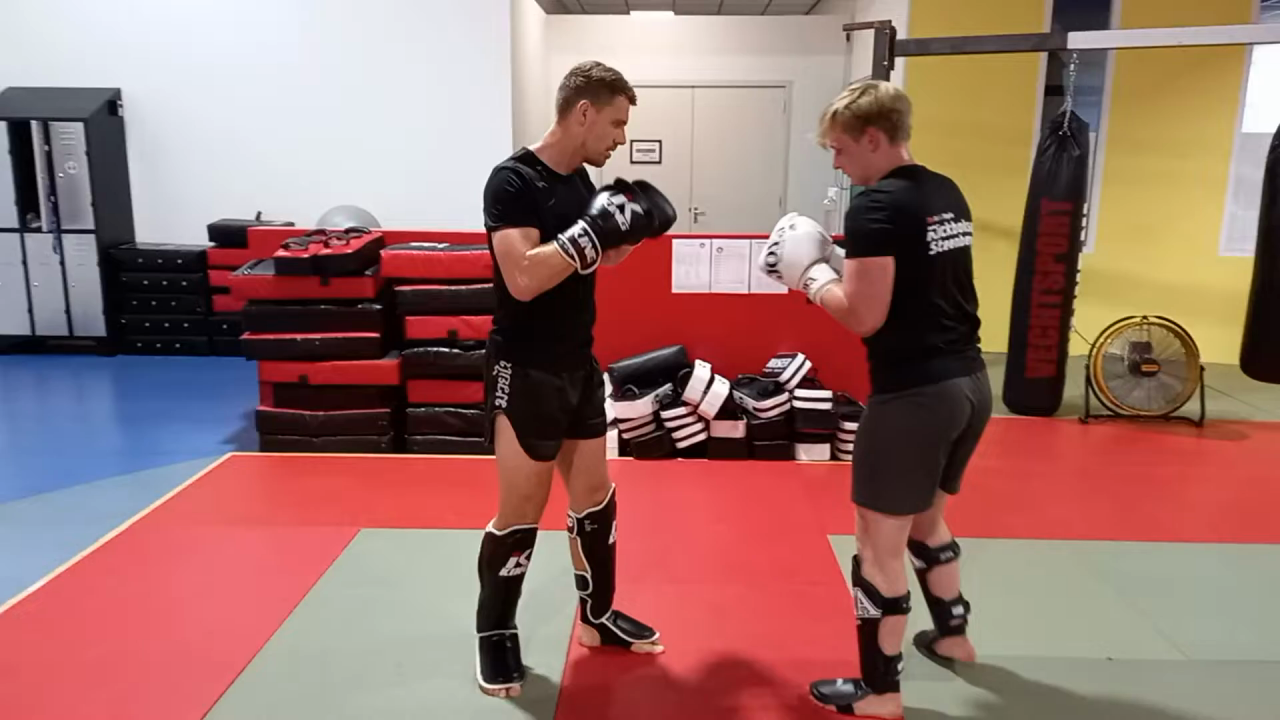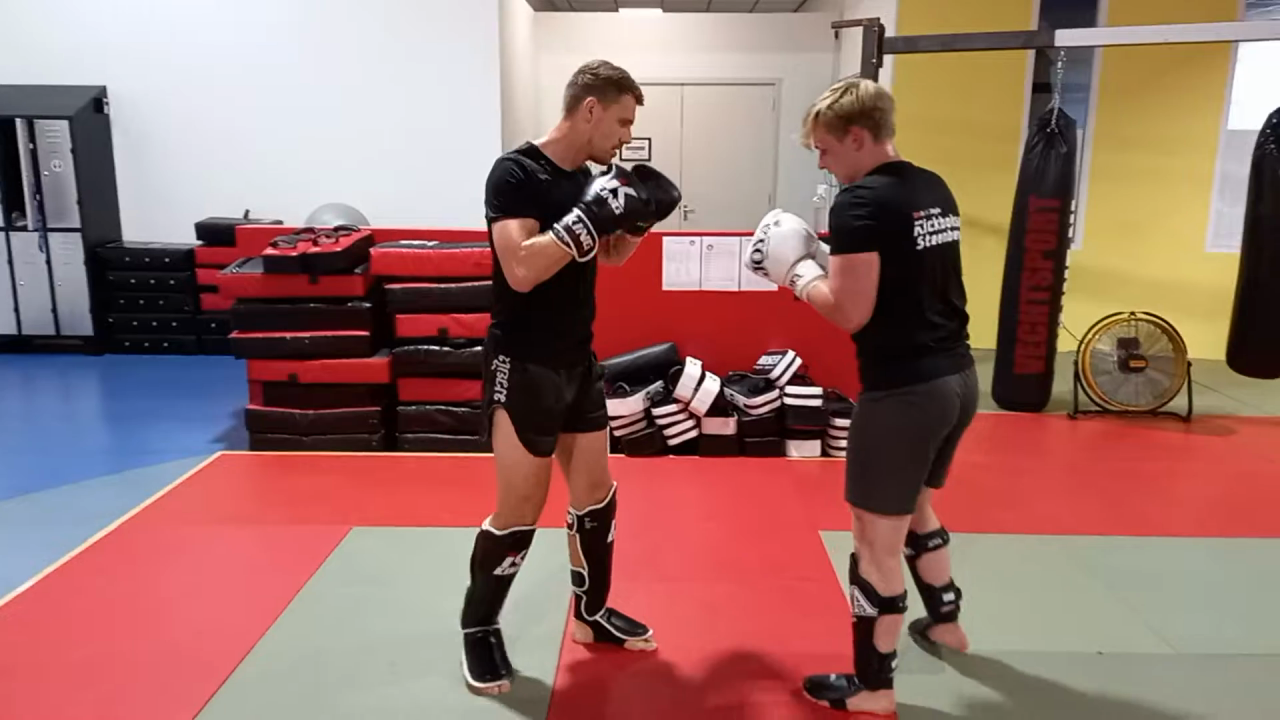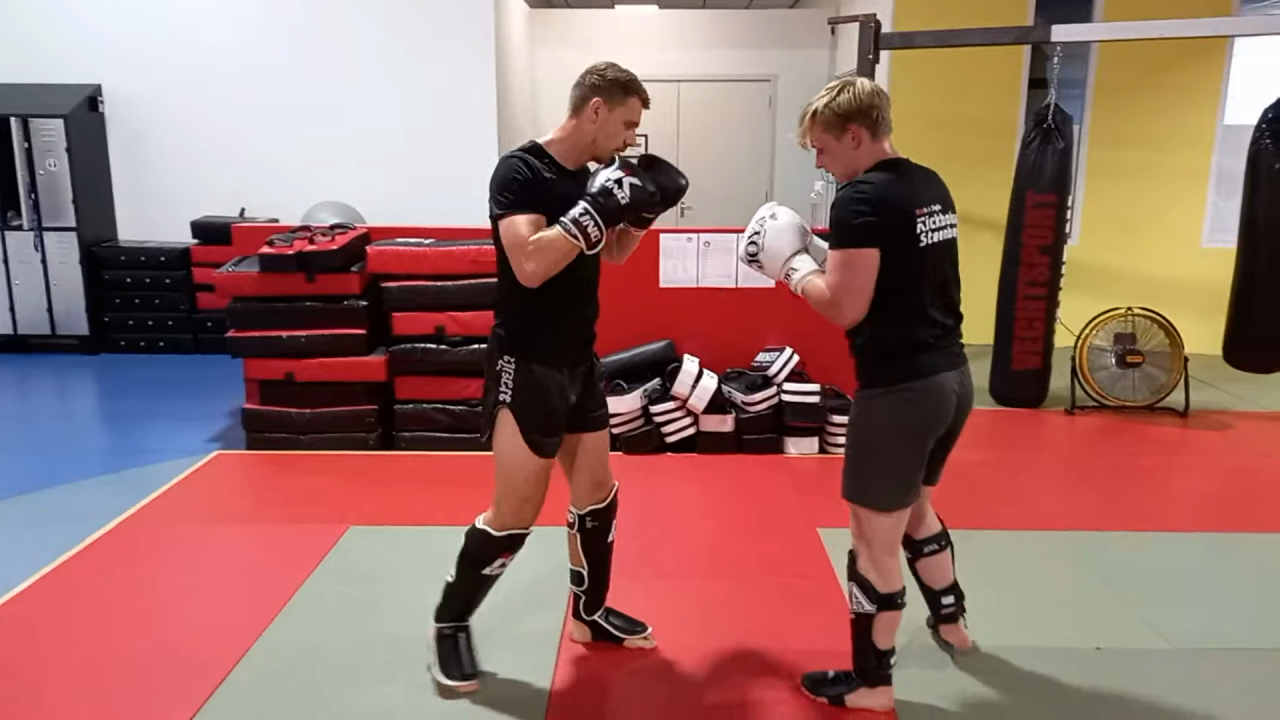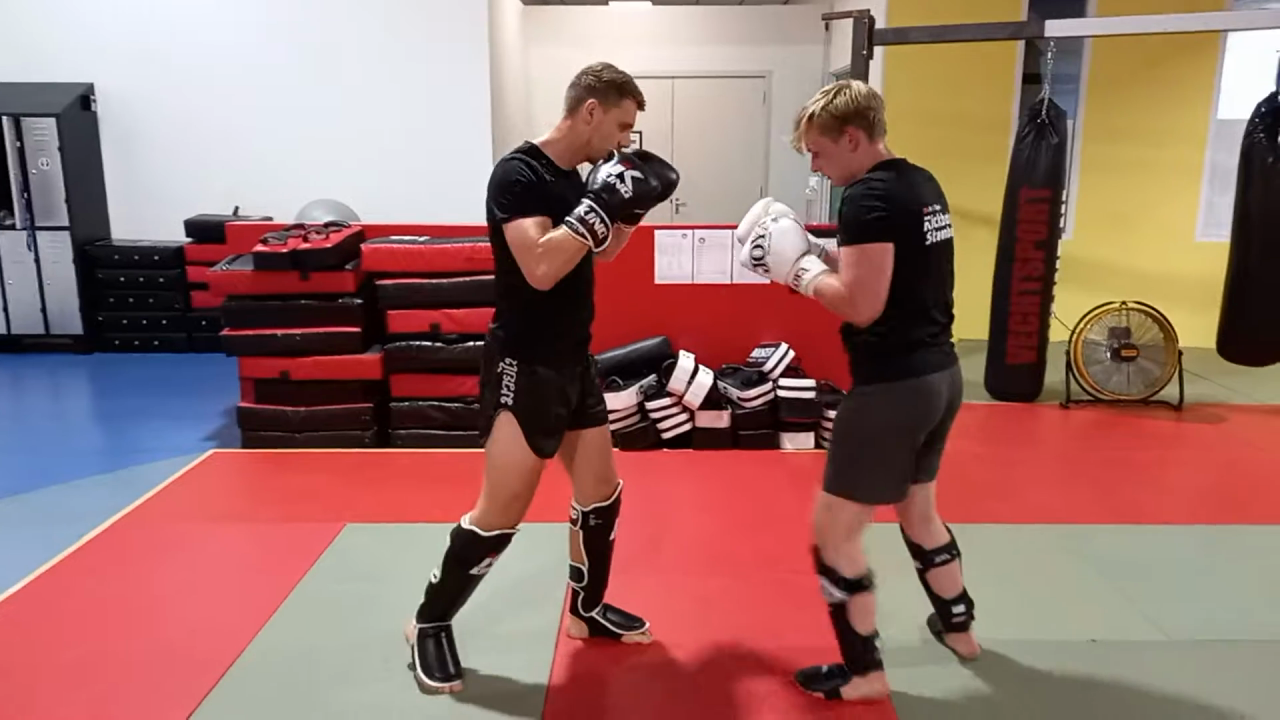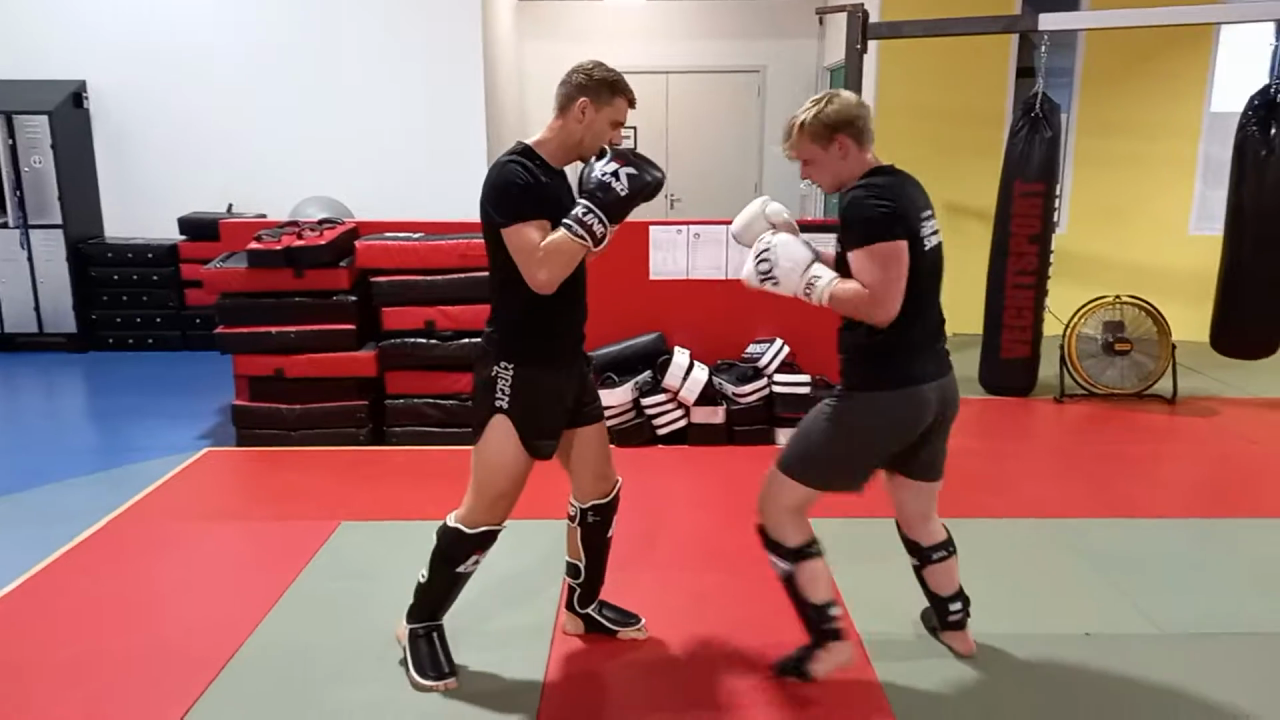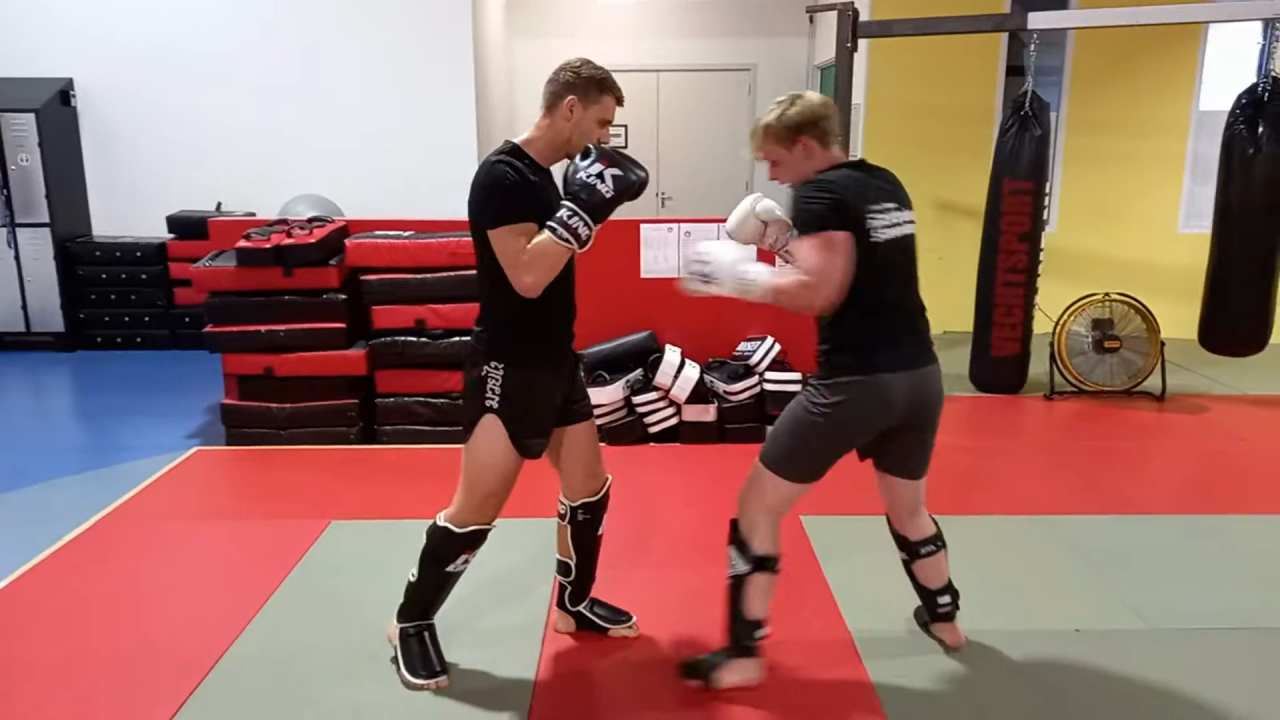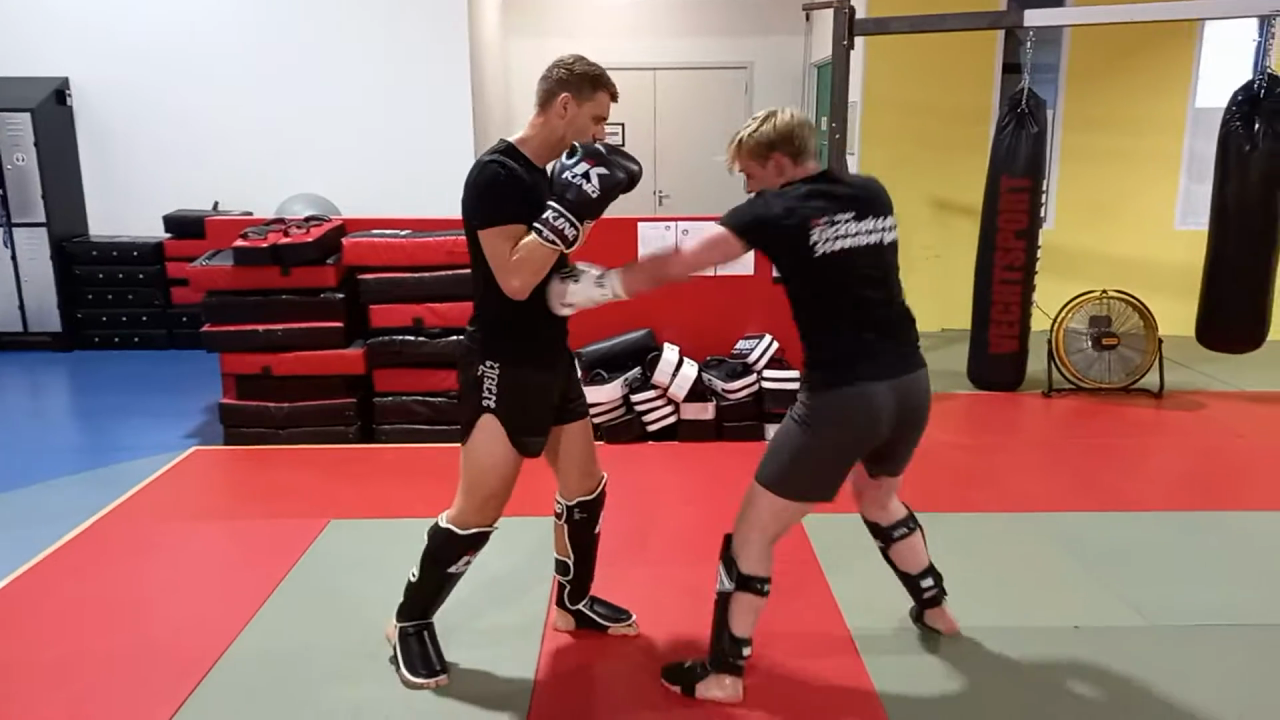
dt=0.1s
person 1, frame 1
left shoulder: (582, 181)
right shoulder: (512, 180)
left elbow: (600, 259)
right elbow: (523, 279)
left wrist: (634, 227)
right wrist: (596, 224)
left hip: (577, 364)
right hip: (524, 370)
left knee: (595, 497)
right knee: (520, 513)
left ankle: (597, 616)
right ankle: (494, 632)
person 1, frame 2
left shoulder: (584, 176)
right shoulder: (515, 173)
left elbow: (608, 256)
right elbow: (520, 269)
left wrist: (634, 218)
right wrist: (591, 215)
left hip: (577, 359)
right hip: (523, 365)
left knee: (595, 494)
right knee: (518, 512)
left ankle: (591, 614)
right ankle: (478, 629)
person 1, frame 3
left shoulder: (583, 176)
right shoulder: (521, 171)
left elbow: (610, 254)
right elbow: (532, 265)
left wrist: (641, 209)
right wrist: (600, 205)
left hip: (577, 361)
right hip: (526, 365)
left knee: (596, 493)
right knee: (514, 513)
left ankle: (590, 612)
right ankle: (449, 623)
person 1, frame 4
left shoulder: (573, 177)
right shoulder: (518, 173)
left elbow: (598, 254)
right elbow: (540, 269)
left wrist: (631, 206)
right wrist: (599, 203)
left hip: (574, 360)
right hip: (524, 367)
left knee: (601, 490)
right knee: (500, 515)
left ankle: (586, 608)
right ankle: (431, 624)
person 1, frame 5
left shoulder: (558, 174)
right shoulder: (514, 175)
left elbow: (579, 254)
right elbow: (543, 272)
left wrist: (619, 203)
right wrist: (598, 203)
left hip: (566, 361)
right hip: (519, 368)
left knee: (599, 488)
right knee: (485, 512)
left ankle: (582, 605)
right ankle: (420, 623)
person 1, frame 6
left shoulder: (543, 172)
right shoulder: (502, 174)
right elbow: (529, 276)
left wrist: (602, 201)
right wrist: (581, 204)
left hip: (555, 360)
right hip: (508, 367)
left knee: (589, 486)
right knee: (475, 511)
left ankle: (573, 603)
right ankle: (411, 622)
person 1, frame 7
left shoulder: (545, 170)
right shoulder: (495, 174)
right elbow: (515, 279)
left wrist: (593, 199)
right wrist: (569, 202)
left hip: (551, 357)
right hip: (501, 367)
left knee: (585, 483)
right knee: (477, 511)
left ankle: (574, 601)
right ankle: (410, 622)
person 2, frame 1
left shoulder: (875, 206)
right shoulder: (947, 194)
left elbow: (864, 317)
left wrist: (809, 272)
right wrist: (833, 260)
left hip: (913, 395)
right hip: (969, 384)
left knee: (880, 544)
right knee: (927, 517)
right ankle: (951, 632)
person 2, frame 2
left shoulder: (860, 202)
right shoulder: (934, 189)
left elbow: (850, 313)
left wrist: (796, 269)
right wrist: (822, 258)
left hip: (903, 393)
right hip: (957, 380)
left knee: (877, 543)
right knee: (913, 505)
right ankle: (944, 619)
person 2, frame 3
left shoulder: (860, 199)
right shoulder: (929, 185)
left elbow: (845, 308)
left wrist: (791, 261)
right wrist: (811, 250)
left hip: (900, 390)
right hip: (951, 377)
left knee: (874, 541)
right knee: (913, 504)
right ankle: (951, 616)
person 2, frame 4
left shoulder: (867, 196)
right shoulder: (922, 184)
left elbow: (860, 306)
left wrist: (796, 266)
right wrist: (812, 251)
left hip: (890, 387)
right hip: (940, 376)
left knee: (834, 532)
right knee: (917, 508)
left ankle: (862, 670)
right ankle: (956, 624)
person 2, frame 5
left shoulder: (867, 201)
right shoulder: (905, 193)
left elbow: (878, 304)
left wrist: (800, 276)
right wrist: (788, 240)
left hip: (880, 393)
right hip: (935, 385)
left knee: (779, 508)
right knee: (918, 511)
left ankle: (829, 640)
right ankle: (953, 622)
person 2, frame 6
left shoulder: (821, 194)
right shoulder: (886, 184)
left elbow: (814, 294)
left wrist: (738, 273)
right wrist: (780, 233)
left hip: (854, 384)
right hip: (919, 376)
left knee: (759, 509)
right knee: (907, 506)
left ankle: (742, 654)
right ankle: (944, 616)
person 2, frame 7
left shoulder: (771, 211)
right shoulder: (874, 194)
left elbow: (681, 265)
left wrist: (595, 282)
left hip: (841, 396)
right hip: (909, 383)
left knee: (754, 532)
right knee: (879, 498)
left ankle: (722, 672)
right ankle: (932, 607)
